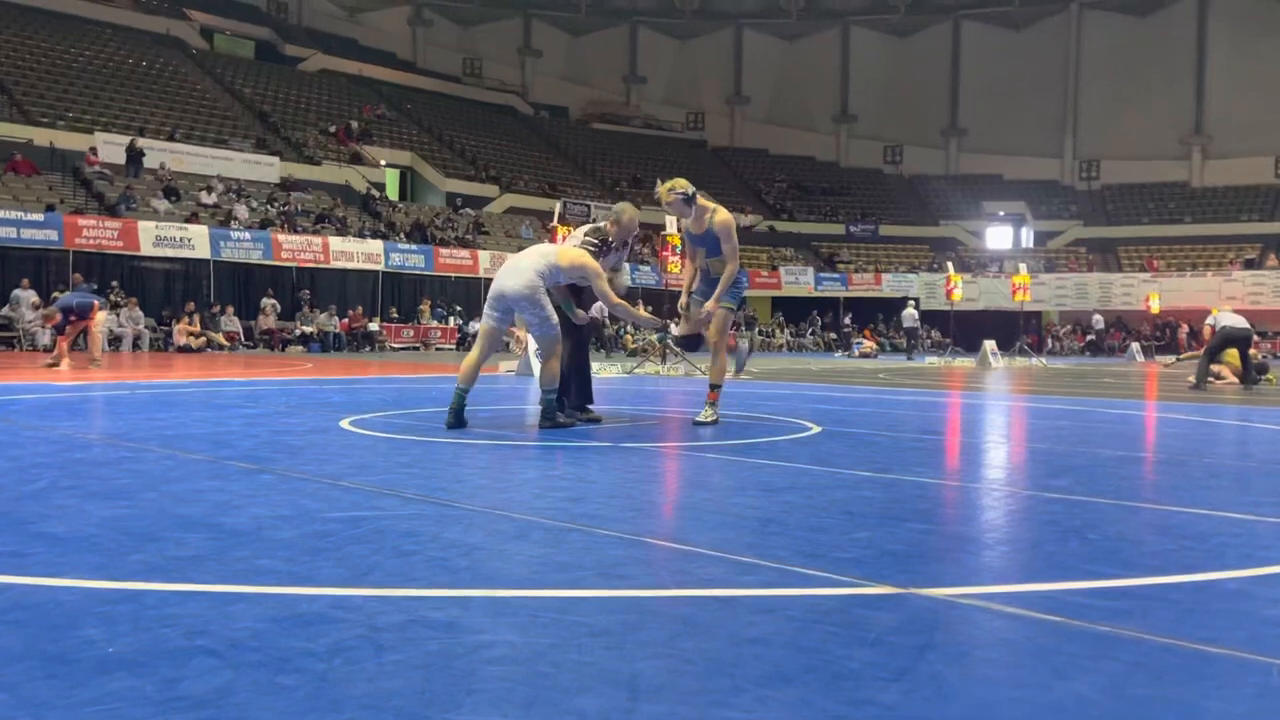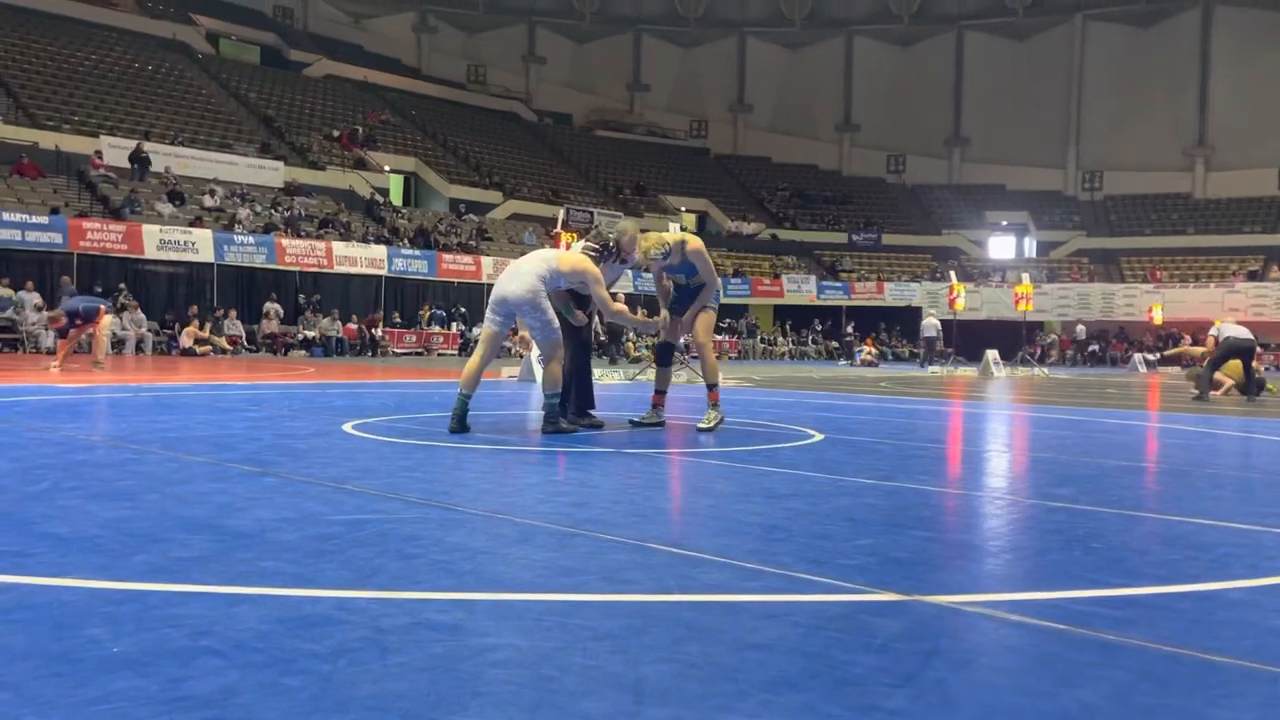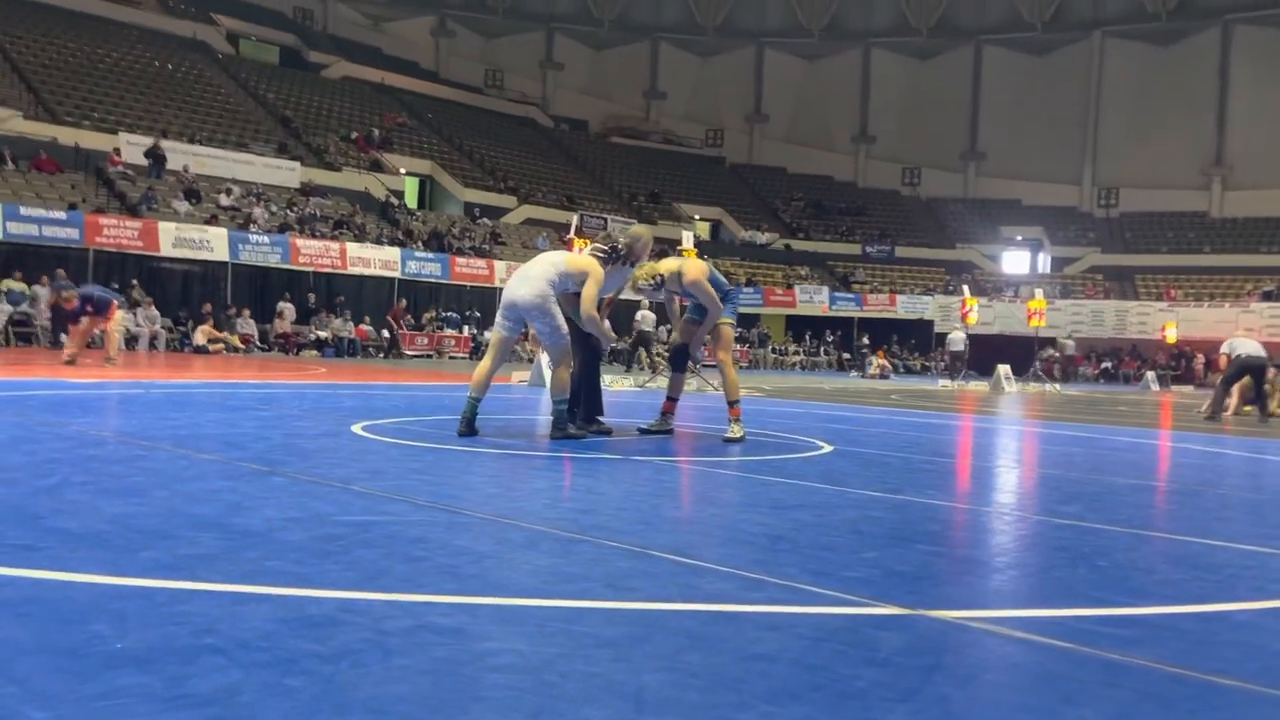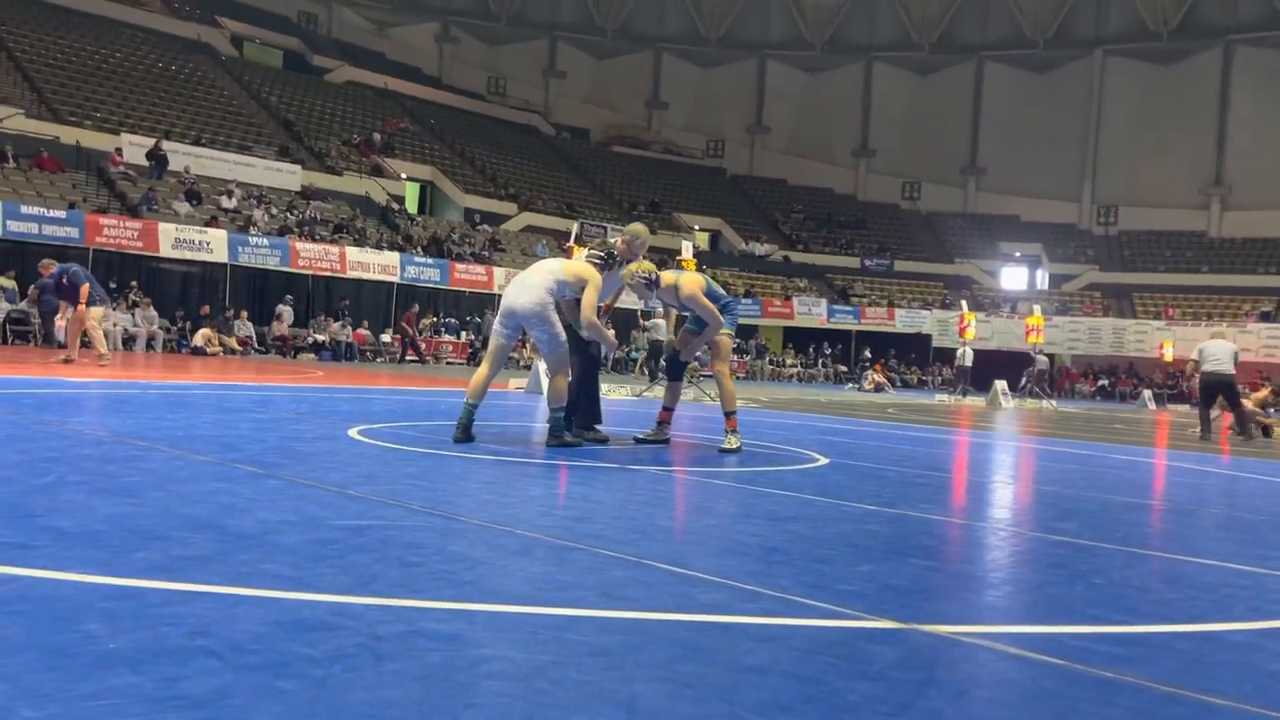
dt=0.7s
person 1, frame 1
left shoulder: (623, 242)
right shoulder: (584, 238)
left elbow: (613, 277)
left wrist: (615, 282)
right wrist: (573, 312)
left hip: (581, 289)
left knee: (579, 342)
right knee: (575, 342)
left ankle: (557, 400)
right ankle: (576, 405)
person 1, frame 2
left shoulder: (629, 257)
right shoulder: (587, 250)
left wrist: (592, 303)
right wrist: (571, 312)
left hip: (585, 297)
right hip: (563, 295)
left knee: (583, 349)
right knee: (577, 349)
left ankle: (560, 404)
right ankle: (578, 410)
person 1, frame 3
left shoulder: (638, 259)
right shoulder: (598, 254)
left wrist: (605, 308)
right wrist: (581, 320)
right hip: (572, 300)
left knee: (591, 355)
right knee: (586, 355)
left ankle: (570, 410)
right ankle: (587, 416)
person 1, frame 4
left shoulder: (634, 260)
right shoulder: (596, 254)
left wrist: (605, 313)
right wrist: (581, 327)
right hip: (569, 306)
left knee: (592, 362)
right knee: (585, 362)
left ankle: (568, 418)
right ankle: (583, 424)
person 2, frame 1
left shoulder: (722, 219)
right shoulder: (686, 223)
left elbow: (732, 264)
left wrist: (715, 300)
right wrist: (685, 293)
left hip: (727, 284)
right hip: (705, 282)
left knee: (716, 342)
right knee: (685, 339)
left ankle: (712, 406)
person 2, frame 2
left shoulder: (692, 247)
right shoulder: (649, 249)
left elbow: (713, 282)
left wrist: (690, 315)
right wrist: (664, 310)
left hip: (704, 289)
right hip: (680, 291)
left knee: (702, 344)
right knee: (663, 348)
left ankle: (714, 409)
right ankle: (656, 411)
person 2, frame 3
left shoulder: (690, 277)
right shoulder: (657, 274)
left elbow: (716, 309)
right elbow: (670, 300)
left wrist: (698, 340)
right wrist: (678, 331)
left hip: (723, 301)
right hip: (700, 301)
left knee: (722, 358)
right knee: (677, 355)
left ankle: (736, 423)
right ankle: (666, 419)
person 2, frame 4
left shoulder: (686, 290)
right shoulder: (659, 287)
left elbow: (717, 322)
left wrist: (694, 348)
left hip: (723, 312)
right hip: (700, 313)
left knee: (719, 369)
right knee: (674, 365)
left ankle: (733, 433)
right ankle: (662, 428)
person 3, frame 1
left shoulder: (561, 252)
right shoulder: (589, 263)
right elbow: (614, 304)
right wrist: (640, 317)
left hip: (501, 280)
right hip: (525, 286)
left knee: (482, 348)
right knee: (552, 351)
left ankle: (455, 410)
right ankle: (549, 415)
person 3, frame 2
left shoulder: (562, 256)
right shoulder: (589, 268)
right elbow: (611, 312)
right wrist: (640, 323)
left hip: (503, 285)
right hip: (527, 291)
left knee: (482, 354)
right knee: (554, 356)
left ankle: (458, 416)
right ankle: (552, 419)
person 3, frame 3
left shoulder: (569, 258)
right shoulder: (596, 270)
right elbow: (588, 315)
right wrist: (605, 336)
left hip: (512, 289)
right hip: (536, 295)
left knee: (493, 358)
right knee: (562, 361)
left ankle: (467, 420)
right ankle: (560, 425)
person 3, frame 4
left shoulder: (565, 264)
right shoulder: (594, 277)
right elbow: (588, 321)
right wrist: (608, 342)
left hip: (511, 296)
right hip: (535, 303)
left knee: (490, 365)
right knee: (560, 369)
left ankle: (463, 426)
right ankle: (556, 432)
